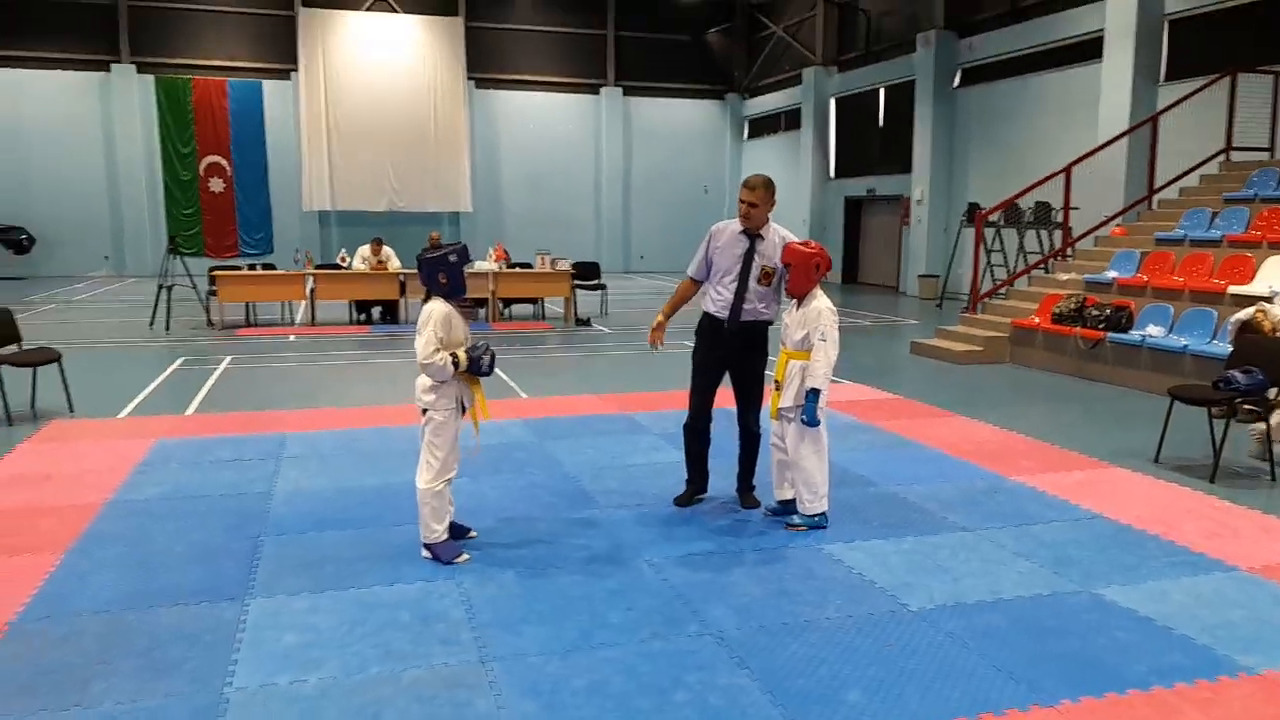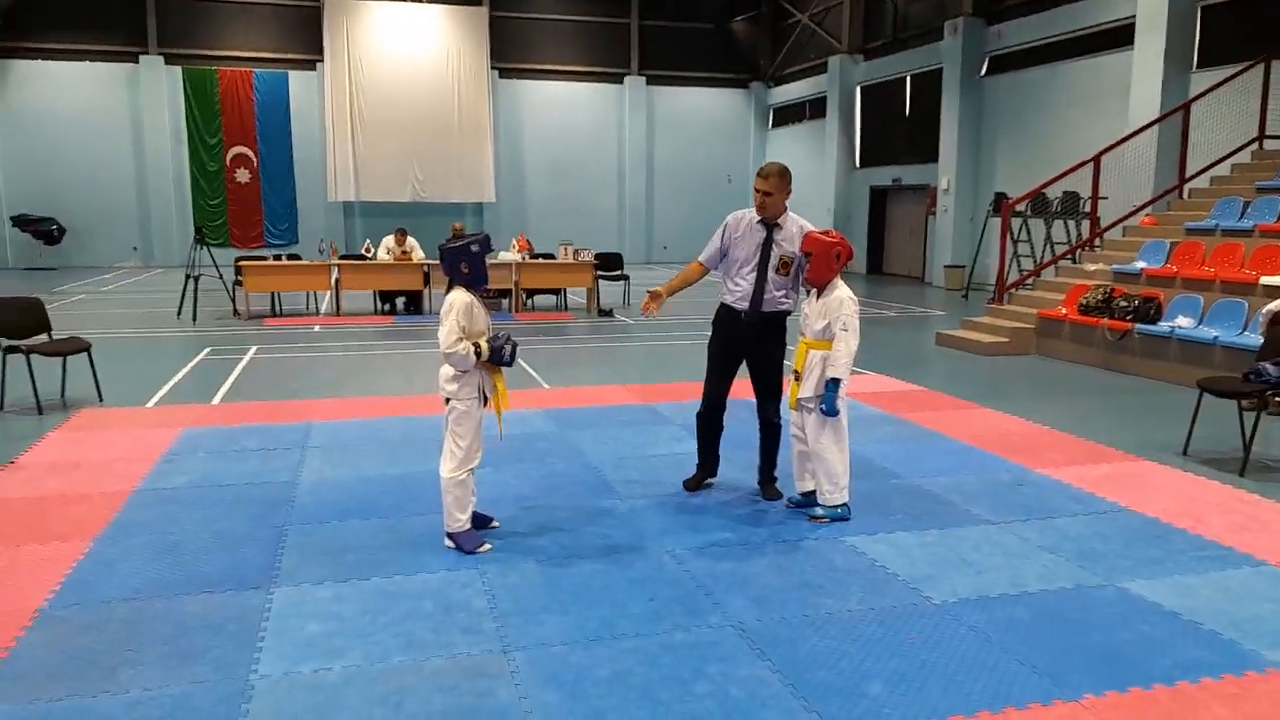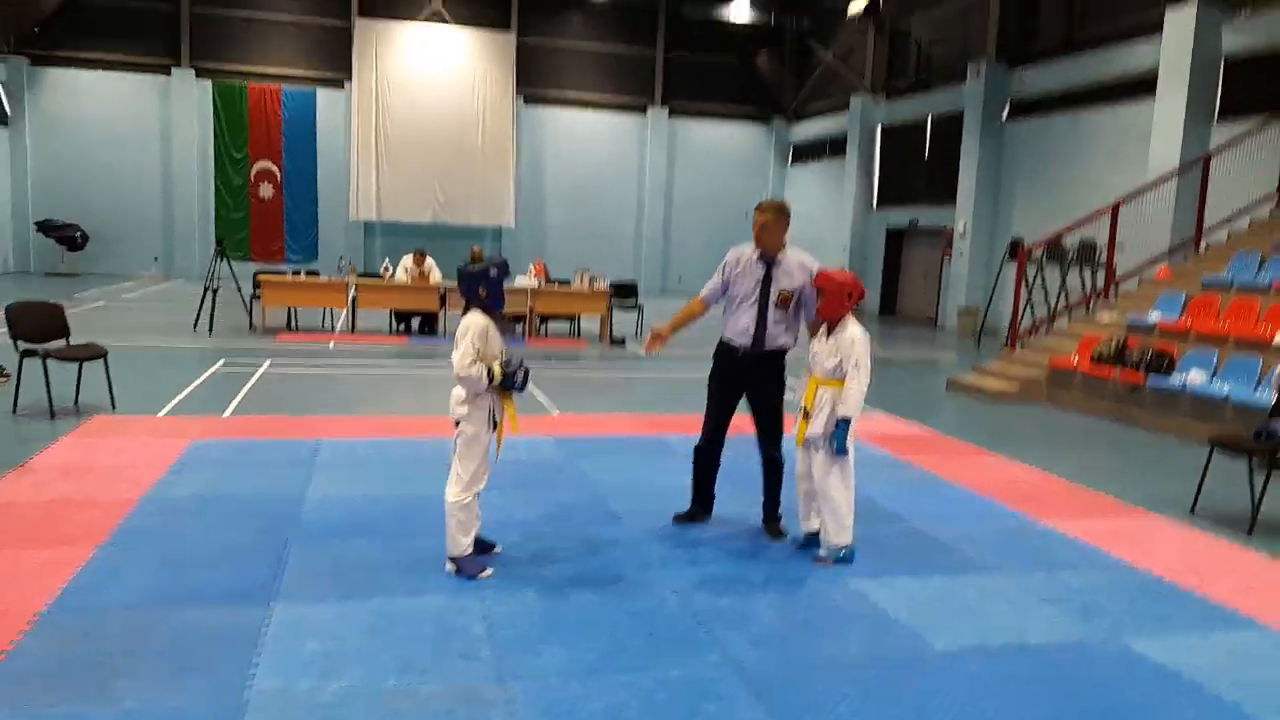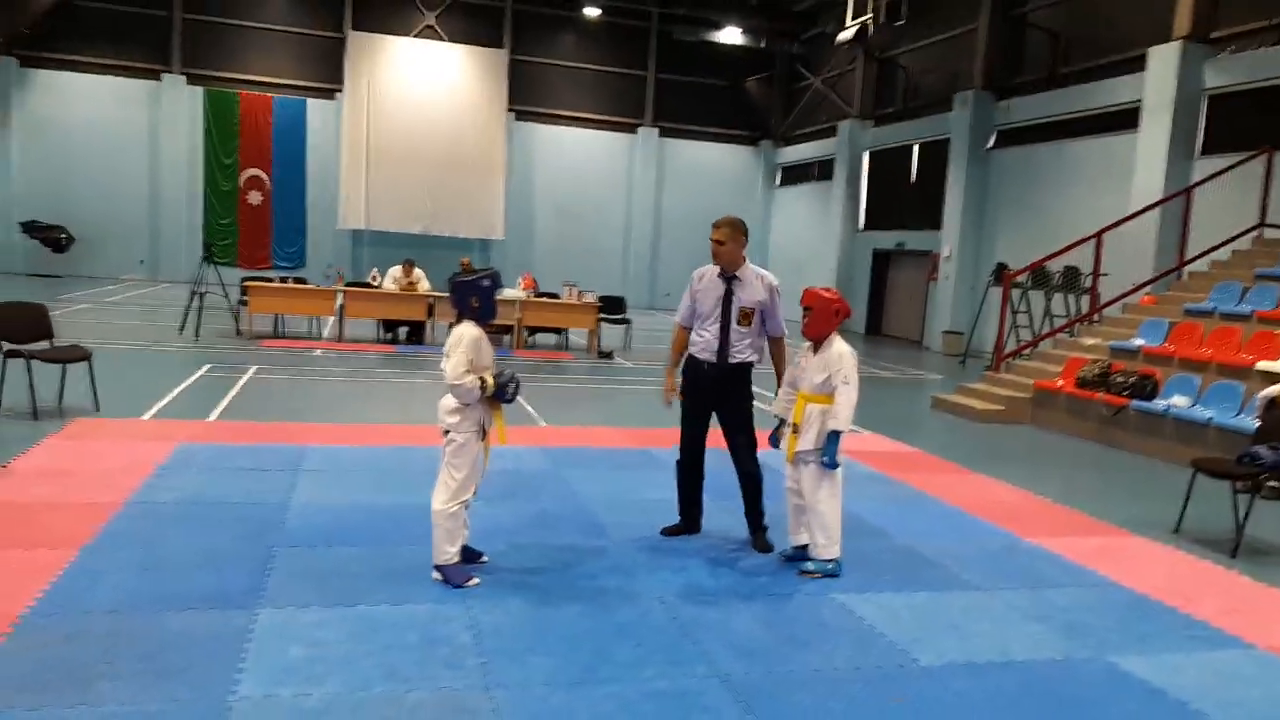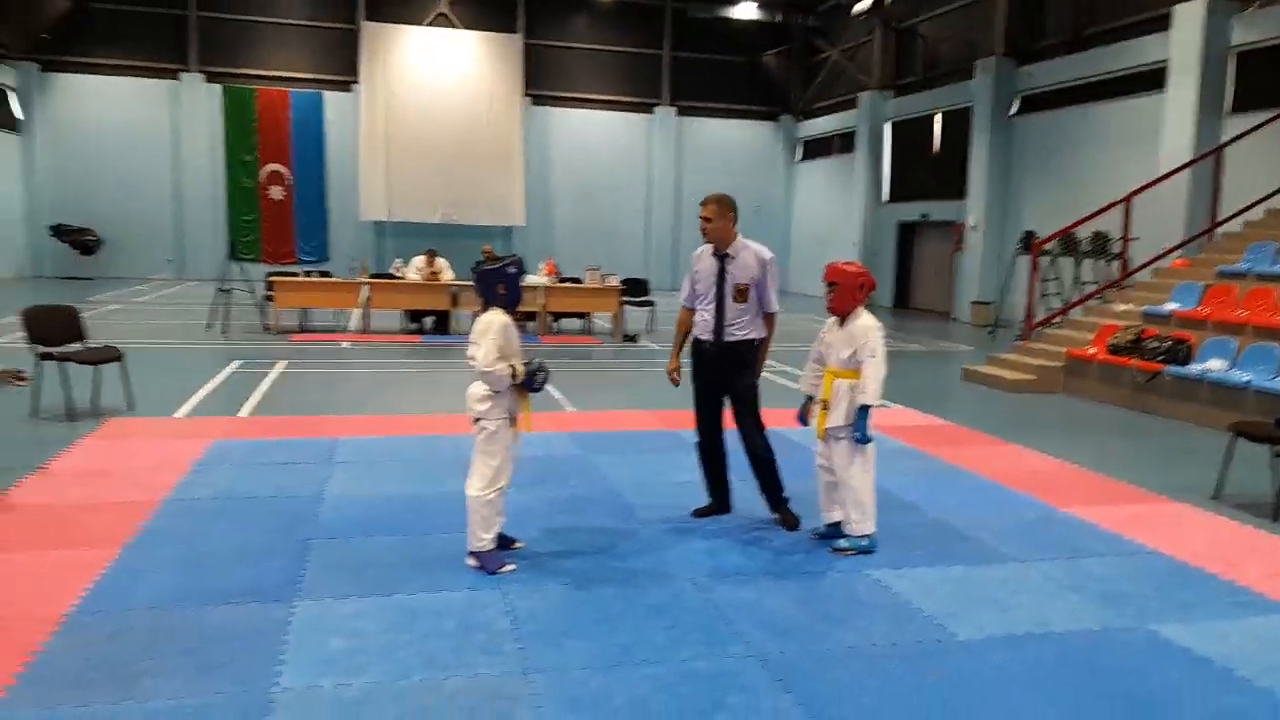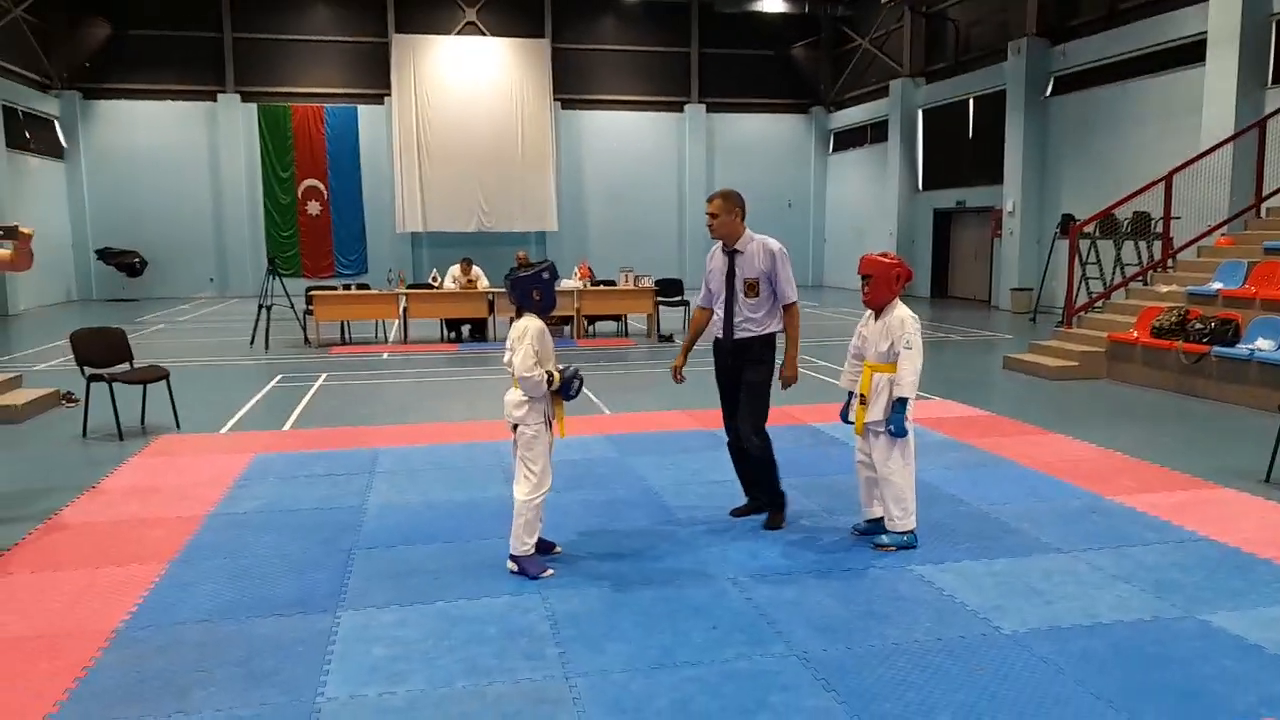
dt=0.2s
person 1, frame 1
left shoulder: (786, 245)
right shoulder: (720, 233)
right elbow: (694, 278)
right wrist: (665, 314)
left hip: (752, 337)
right hip: (713, 330)
left knee: (750, 418)
right knee: (698, 413)
left ankle: (745, 487)
right ankle: (695, 484)
person 1, frame 2
left shoulder: (803, 234)
right shoulder: (736, 222)
right elbow: (704, 264)
right wrist: (666, 291)
left hip: (770, 327)
right hip: (730, 320)
left knee: (769, 408)
right knee: (711, 402)
left ankle: (767, 478)
right ankle: (706, 469)
person 1, frame 3
left shoulder: (803, 269)
right shoulder: (735, 259)
left elbow: (815, 321)
right elbow: (703, 301)
right wrist: (668, 329)
left hip: (768, 363)
right hip: (730, 357)
left knee: (770, 445)
right knee: (710, 437)
left ankle: (770, 517)
right ankle: (700, 505)
person 1, frame 4
left shoulder: (764, 284)
right shoulder: (701, 277)
left elbow: (775, 337)
right elbow: (683, 328)
left wrist: (781, 384)
right wrist: (671, 373)
left hip: (736, 377)
right hip: (698, 372)
left knee: (745, 458)
right knee: (689, 452)
left ankle: (757, 529)
right ankle: (689, 519)
person 1, frame 5
left shoulder: (760, 258)
right shoulder: (699, 257)
left elbow: (770, 314)
right elbow: (688, 309)
left wrist: (760, 359)
right wrist: (675, 354)
left hip: (739, 354)
right hip: (703, 352)
left knee: (752, 434)
right knee: (707, 434)
left ankle: (779, 504)
right ankle: (720, 499)
person 1, frame 6
left shoulder: (770, 251)
right shoulder: (714, 256)
left elbow: (789, 306)
right elbow: (704, 308)
left wrist: (790, 359)
right wrist: (684, 352)
left hip: (757, 349)
right hip: (724, 350)
left knee: (751, 430)
right knee: (734, 432)
left ankle: (775, 501)
right ankle: (758, 497)
person 2, frame 1
left shoulder: (446, 308)
right shoulder: (438, 311)
right elbow: (428, 360)
left wrist: (471, 359)
right wrist: (465, 361)
left hip: (449, 395)
right hip: (441, 398)
left knee: (444, 465)
right knee: (436, 468)
left ankle: (443, 522)
right ankle: (434, 540)
person 2, frame 2
left shoulder: (469, 298)
right shoulder: (460, 301)
right elbow: (451, 349)
left wrist: (493, 349)
right wrist: (487, 351)
left hip: (472, 385)
right hip: (464, 386)
left knee: (468, 455)
right knee: (459, 458)
left ankle: (465, 512)
right ankle: (456, 529)
person 2, frame 3
left shoulder: (482, 321)
right shoulder: (477, 323)
right elbow: (465, 371)
left wrist: (504, 373)
right wrist: (500, 374)
left hip: (482, 408)
right hip: (474, 409)
left knee: (474, 478)
right knee: (465, 481)
left ankle: (468, 537)
right ankle: (459, 553)
person 2, frame 4
left shoulder: (470, 331)
right shoulder: (469, 334)
right elbow: (456, 380)
left wrist: (492, 384)
right wrist: (490, 386)
left hip: (471, 418)
right hip: (463, 419)
left knee: (464, 487)
right knee: (453, 490)
left ankle: (456, 545)
right ankle: (446, 561)
person 2, frame 5
left shoulder: (490, 318)
right shoulder: (499, 321)
left elbow: (476, 357)
right elbow: (488, 367)
left wrist: (518, 371)
right wrist: (520, 374)
left hip: (497, 404)
right hip: (493, 406)
left knee: (496, 473)
right knee: (489, 477)
left ankle: (490, 532)
right ankle: (480, 548)
person 2, frame 6
left shoulder: (523, 324)
right shoulder: (534, 327)
left elbow: (512, 363)
right elbow: (526, 374)
left wrist: (555, 375)
right wrist: (556, 380)
left hip: (530, 408)
right hip: (530, 410)
left knee: (531, 478)
right knee: (534, 482)
left ankle: (530, 538)
right ankle: (521, 553)
person 3, frame 1
left shoulder: (821, 309)
right shoulder: (795, 305)
left elbow: (823, 357)
left wrist: (812, 398)
left hip: (804, 390)
right hip: (787, 386)
left knee: (806, 449)
right knee: (780, 445)
left ankle: (814, 510)
right ankle: (787, 498)
person 3, frame 2
left shoulder: (842, 299)
right shoulder: (814, 295)
left elbow: (844, 346)
left wrist: (832, 388)
left hip: (824, 380)
right hip: (805, 377)
left knee: (826, 440)
right knee: (800, 436)
left ankle: (836, 502)
right ankle: (809, 490)
person 3, frame 3
left shoulder: (854, 337)
right shoulder: (823, 333)
left elbow: (856, 385)
left wrist: (843, 427)
right wrist: (803, 412)
left hip: (833, 420)
right hip: (812, 415)
left knee: (832, 480)
right knee: (806, 475)
left ankle: (839, 544)
right ankle: (814, 530)
person 3, frame 4
left shoulder: (841, 354)
right shoulder: (807, 350)
left elbow: (845, 400)
right elbow: (790, 388)
left wrist: (833, 441)
right wrist: (780, 424)
left hip: (821, 434)
right hip: (800, 430)
left knee: (821, 494)
right knee: (796, 489)
left ankle: (827, 557)
right ankle: (803, 544)
person 3, frame 5
left shoulder: (868, 327)
right shoulder: (832, 325)
left elbow: (873, 374)
right elbow: (816, 364)
left wrist: (863, 415)
right wrist: (808, 401)
left hip: (851, 409)
right hip: (829, 406)
left knee: (853, 470)
right knee: (827, 465)
left ankle: (862, 533)
right ankle: (835, 521)
person 3, frame 6
left shoulder: (904, 319)
right shoulder: (869, 318)
left elbow: (909, 367)
right elbow: (855, 359)
left wrist: (899, 409)
right wrist: (850, 397)
left hip: (889, 403)
right hip: (867, 401)
left knee: (893, 466)
right knee: (866, 462)
left ankle: (903, 529)
right ankle: (876, 516)
